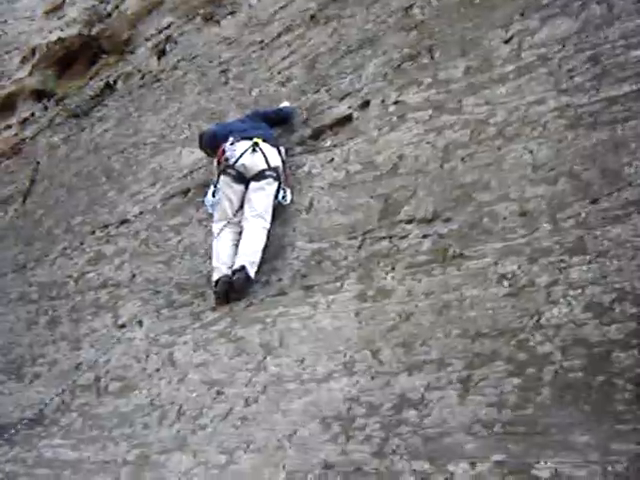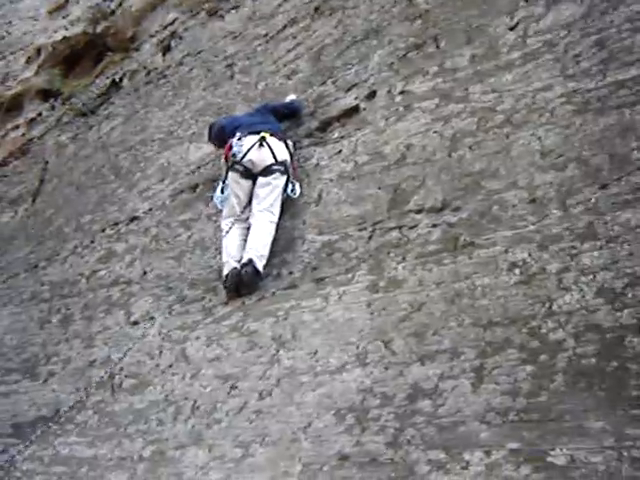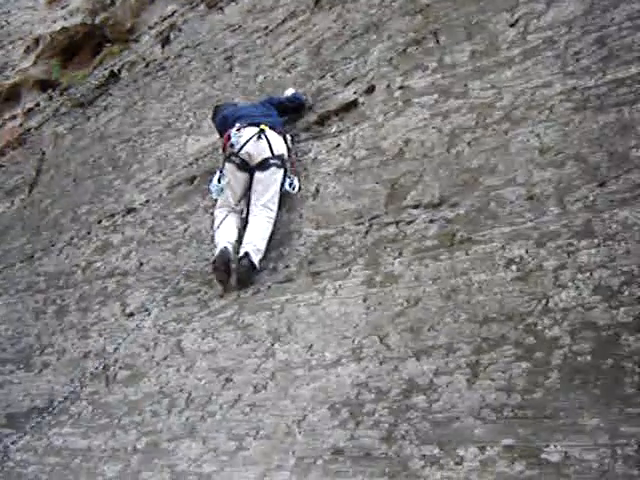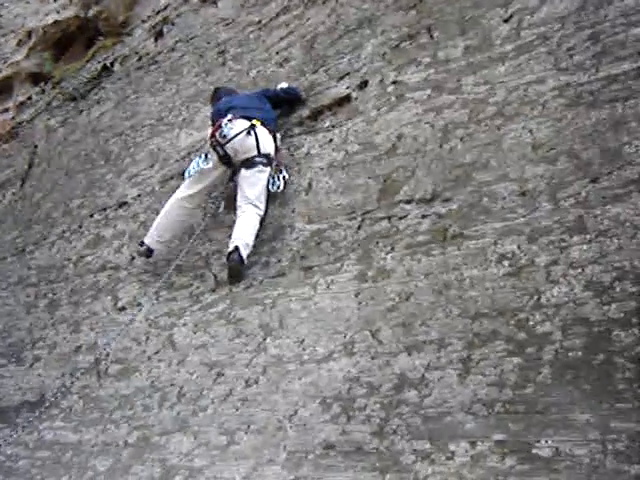
dt=0.5s
person 1, frame 1
left shoulder: (210, 136)
right shoulder: (252, 118)
right elbow: (286, 114)
right wrist: (285, 106)
left hip: (235, 155)
right hip: (268, 157)
left knee: (225, 222)
right knee: (256, 220)
left ankle: (221, 275)
right ankle: (243, 270)
person 1, frame 2
left shoulder: (219, 129)
right shoulder: (261, 111)
right elbow: (295, 109)
right wrist: (292, 100)
left hip: (242, 151)
right hip: (275, 151)
left knee: (234, 217)
right knee: (264, 215)
left ankle: (231, 269)
right ankle: (252, 265)
person 1, frame 3
left shoulder: (222, 117)
right shoulder: (265, 104)
right elbow: (299, 102)
right wrist: (291, 94)
left hip: (240, 142)
right hip: (273, 144)
left knee: (227, 207)
right knee: (263, 209)
left ankle: (223, 251)
right ankle: (248, 258)
person 1, frame 4
left shoulder: (219, 108)
right shoulder: (259, 95)
right elbow: (295, 95)
right wrist: (282, 90)
left hip: (230, 133)
right hip: (262, 140)
left knee: (190, 192)
right knee: (250, 205)
left ankle: (151, 244)
right ankle: (238, 252)
